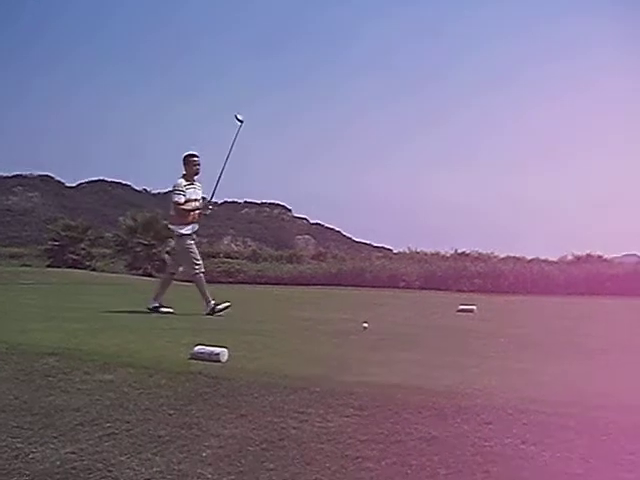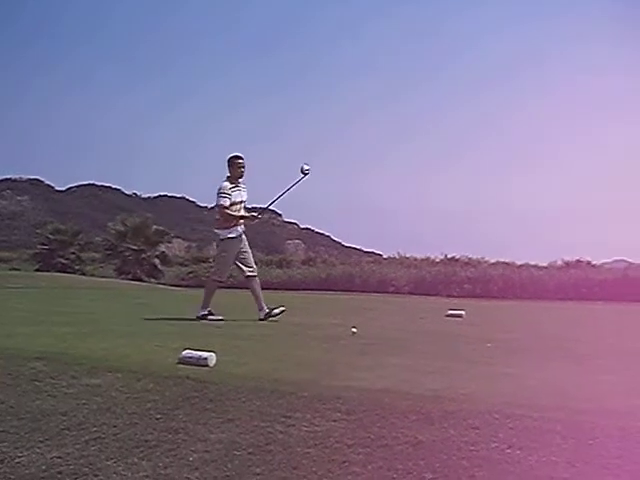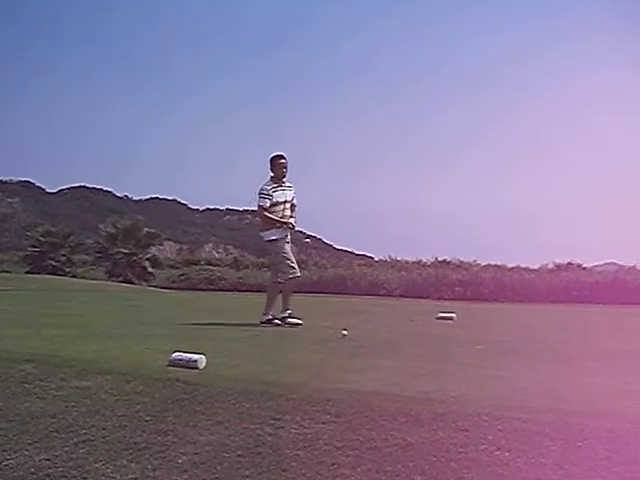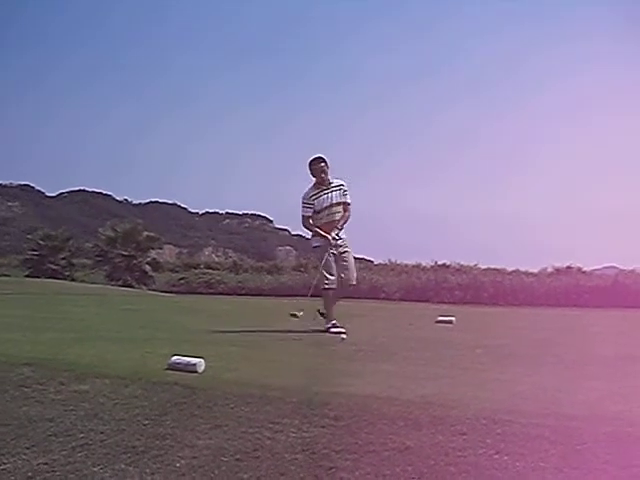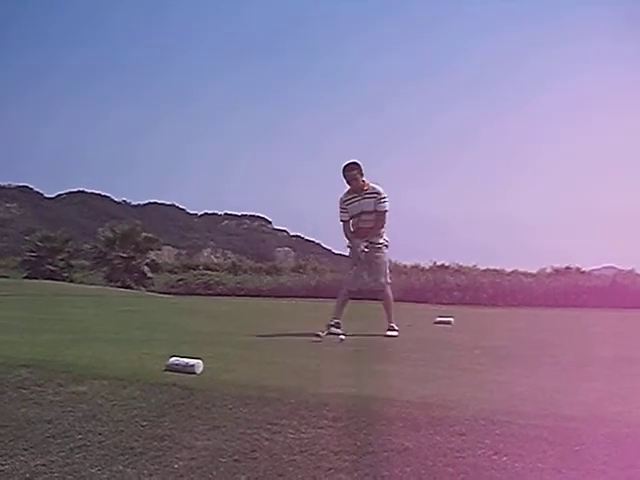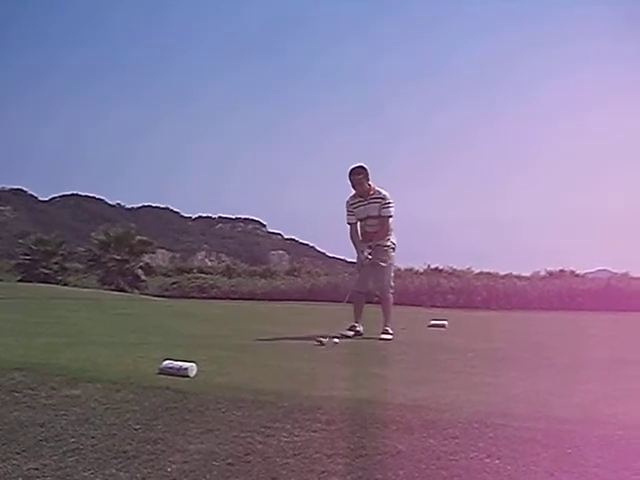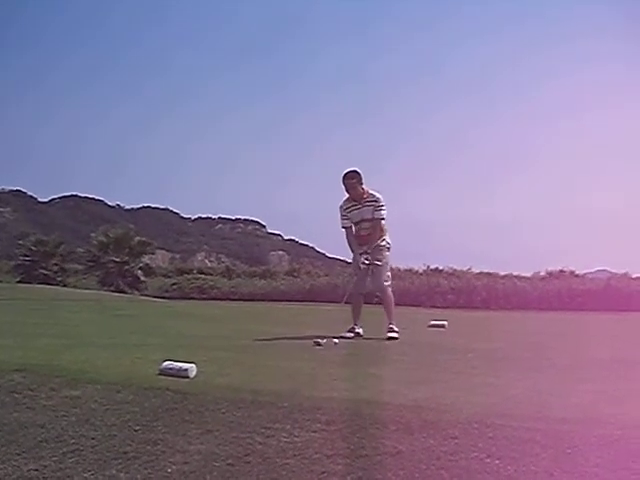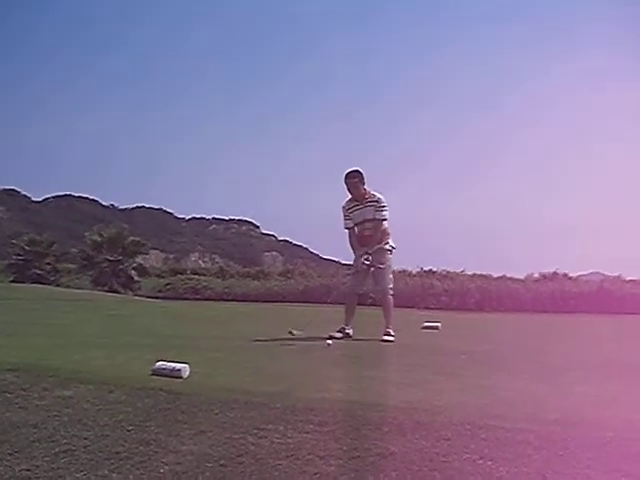
dt=0.5s
person 1, frame 1
left shoulder: (198, 185)
right shoulder: (180, 185)
right elbow: (178, 209)
left wrist: (205, 209)
right wrist: (201, 209)
left hip: (190, 231)
right hip: (182, 231)
left knee: (173, 268)
right knee: (197, 267)
left ankle: (155, 302)
right ankle: (210, 304)
person 1, frame 2
left shoulder: (242, 187)
right shoulder: (225, 187)
right elbow: (223, 212)
left wrist: (249, 215)
right wrist: (245, 216)
left hip: (239, 234)
right hip: (228, 236)
left knee: (251, 271)
right knee: (219, 274)
left ankle: (263, 310)
right ankle: (204, 310)
person 1, frame 3
left shoulder: (289, 187)
right shoulder: (266, 188)
left elbow: (293, 209)
right elbow: (261, 213)
left wrist: (292, 219)
right wrist: (281, 220)
left hip: (285, 235)
right hip: (273, 236)
left knee: (278, 277)
right knee: (291, 272)
left ankle: (267, 314)
right ankle: (285, 312)
person 1, frame 4
left shoulder: (341, 186)
right shoulder: (309, 195)
left elbow: (346, 212)
right elbow: (306, 222)
left wrist: (336, 229)
right wrist: (325, 235)
left hip: (339, 238)
right hip: (321, 242)
left knee: (349, 278)
right knee: (329, 281)
left ankle: (327, 309)
right ankle: (330, 321)
person 1, frame 5
left shoulder: (378, 193)
right shoulder: (345, 199)
left elbow: (381, 221)
right elbow: (346, 227)
left wrist: (367, 241)
right wrist: (356, 245)
left hip: (377, 243)
right hip: (357, 244)
left knee: (383, 283)
right knee: (349, 283)
left ankle: (391, 324)
right ankle: (335, 321)
person 1, frame 6
left shoulder: (383, 197)
right shoulder: (351, 202)
left elbow: (384, 227)
right elbow: (353, 229)
left wrist: (371, 247)
right wrist: (360, 250)
left hip: (383, 245)
right hip: (364, 247)
left knee: (385, 287)
right knee: (359, 287)
left ankle: (387, 327)
right ankle: (357, 324)
person 1, frame 7
left shoulder: (376, 199)
right shoulder: (345, 207)
left elbow: (377, 228)
right elbow: (349, 233)
left wrist: (368, 251)
right wrist: (357, 254)
left hip: (378, 245)
right hip: (360, 249)
left knee: (383, 285)
right knee: (357, 288)
left ankle: (392, 325)
right ankle: (356, 326)
person 1, frame 8
left shoulder: (378, 200)
right shoulder: (347, 207)
left elbow: (378, 229)
right elbow: (352, 233)
left wrist: (369, 252)
right wrist: (359, 255)
left hip: (380, 247)
right hip: (361, 250)
left knee: (384, 289)
right knee: (353, 288)
left ankle: (389, 329)
right ankle: (346, 327)
